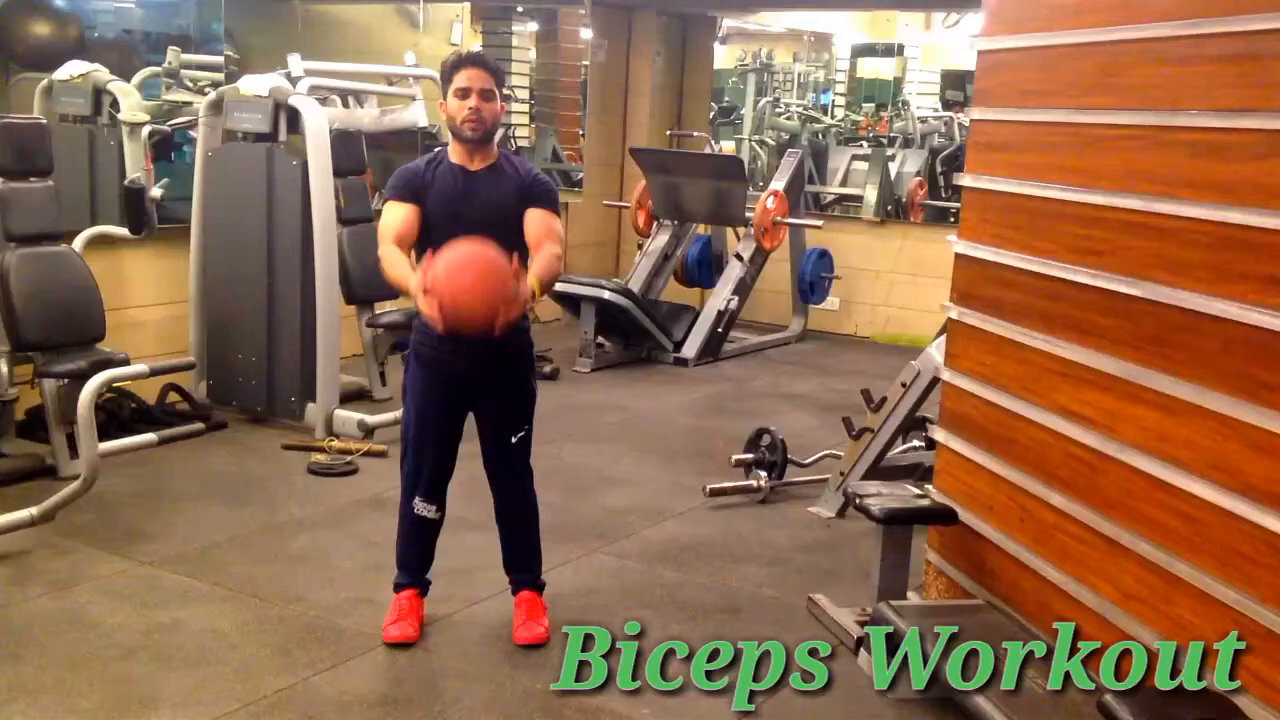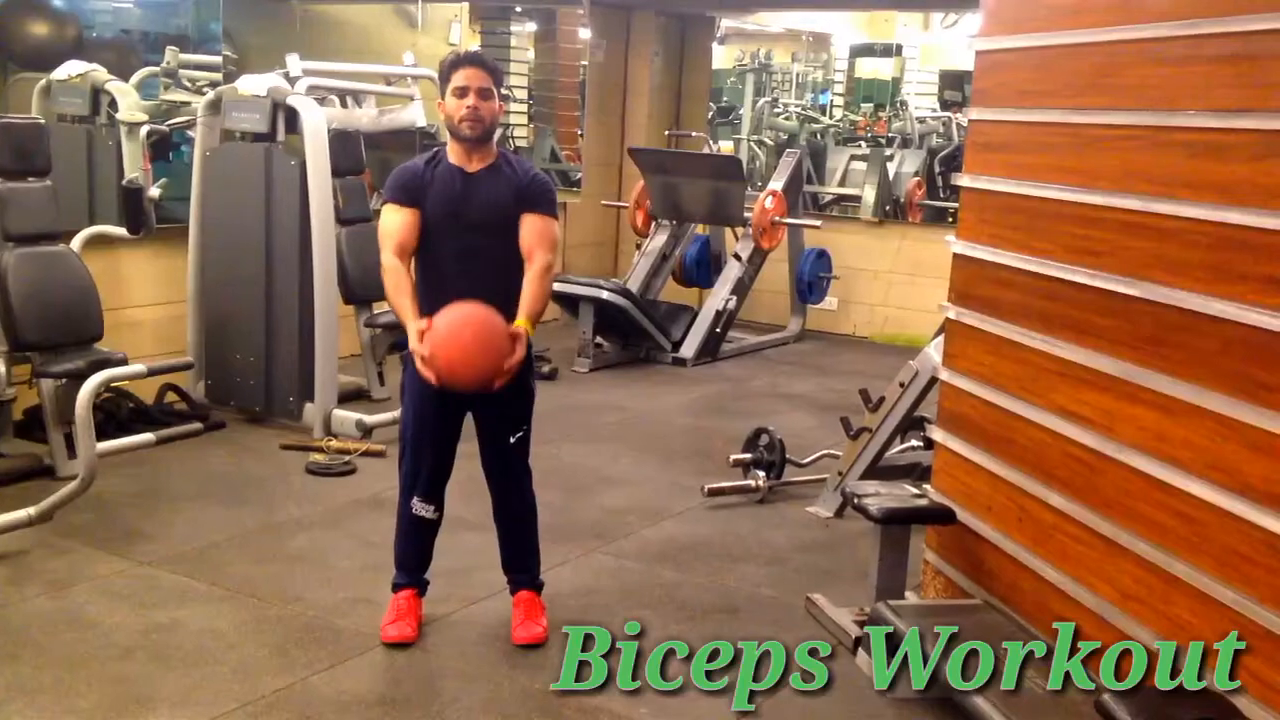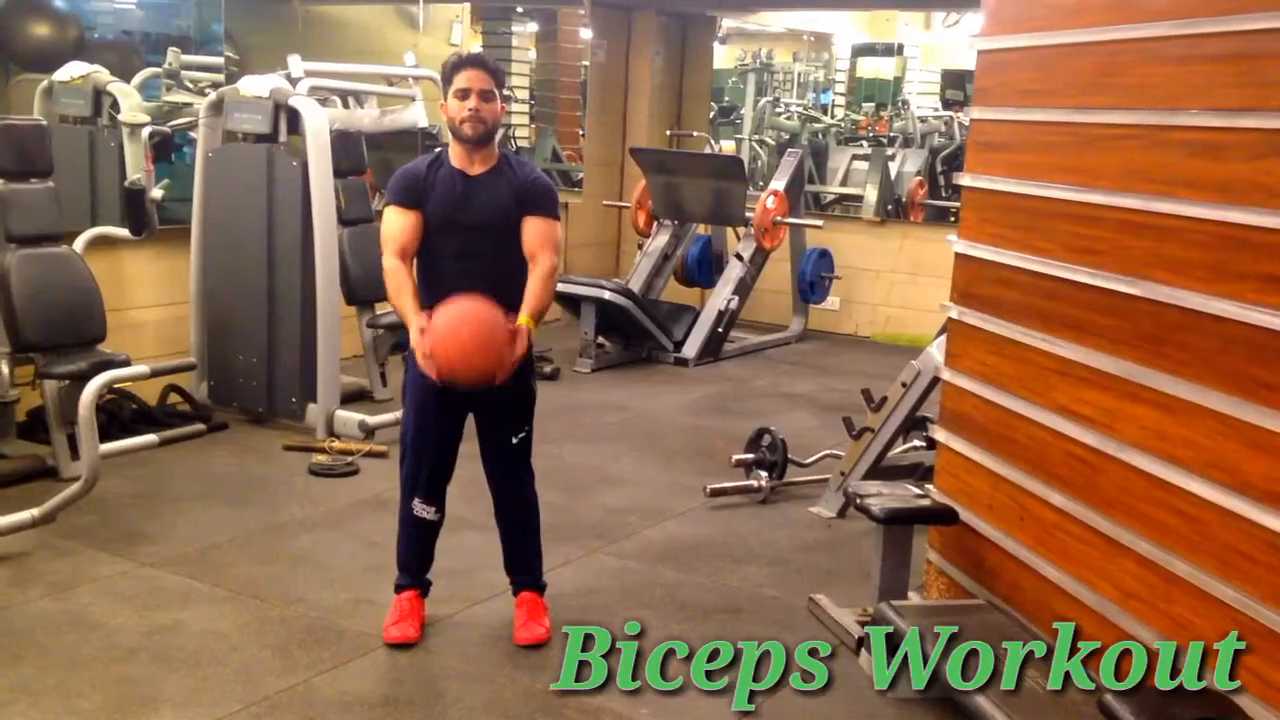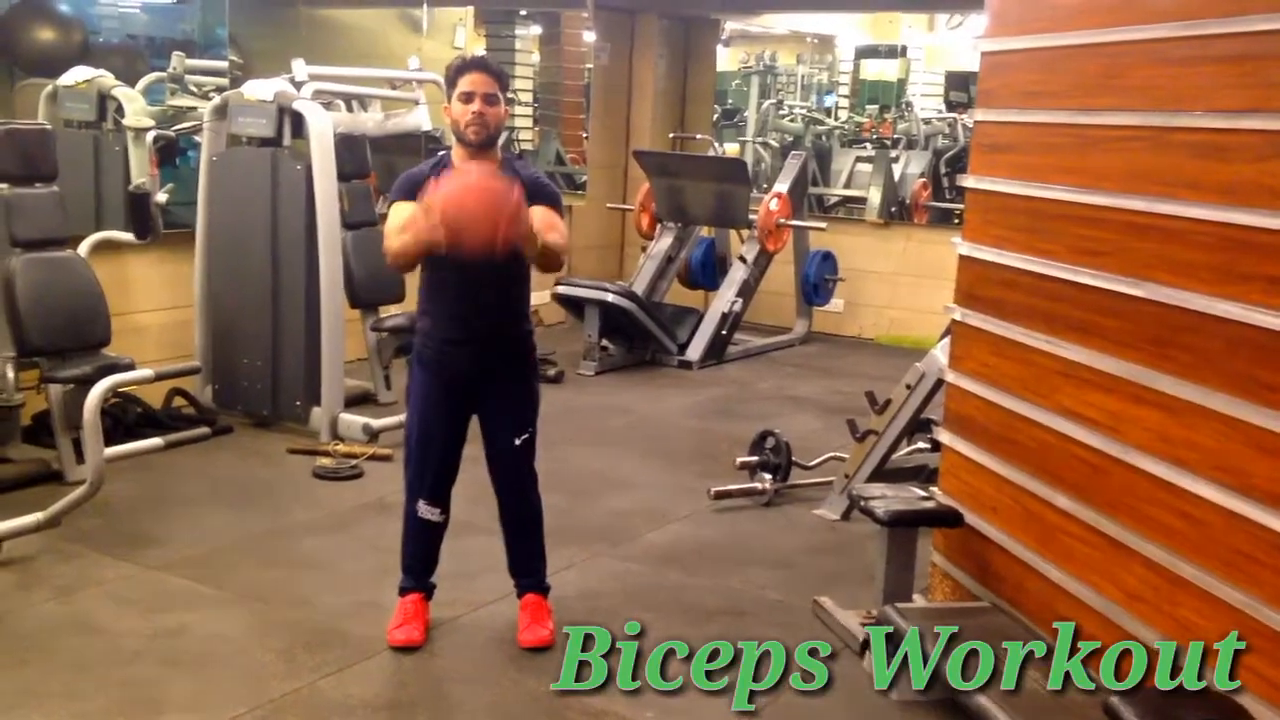
dt=0.4s
person 1, frame 1
left shoulder: (529, 182)
right shoulder: (414, 178)
left elbow: (551, 249)
right elbow: (390, 247)
left wrist: (529, 286)
right wrist: (417, 286)
left hip: (507, 356)
right hip: (435, 353)
left knee: (512, 477)
right knee: (422, 476)
left ankle: (527, 591)
right ankle: (409, 590)
person 1, frame 2
left shoulder: (529, 183)
right shoulder: (412, 179)
left elbow: (540, 261)
right elbow: (394, 257)
left wrist: (522, 329)
right wrist: (414, 325)
left hip: (505, 354)
right hip: (433, 353)
left knee: (511, 477)
right knee: (421, 476)
left ankle: (526, 590)
right ankle: (407, 589)
person 1, frame 3
left shoulder: (530, 185)
right shoulder: (414, 179)
left elbow: (544, 262)
right elbow: (395, 259)
left wrist: (524, 328)
right wrist: (415, 324)
left hip: (507, 357)
right hip: (433, 355)
left knee: (513, 478)
right knee: (422, 477)
left ankle: (529, 591)
right ankle: (410, 590)
person 1, frame 4
left shoulder: (530, 184)
right shoulder: (419, 182)
left elbow: (556, 255)
right elbow: (393, 253)
left wrist: (525, 236)
right wrist: (422, 233)
left hip: (508, 359)
right hip: (438, 356)
left knee: (516, 479)
right knee: (426, 480)
left ankle: (532, 593)
right ankle: (413, 592)
